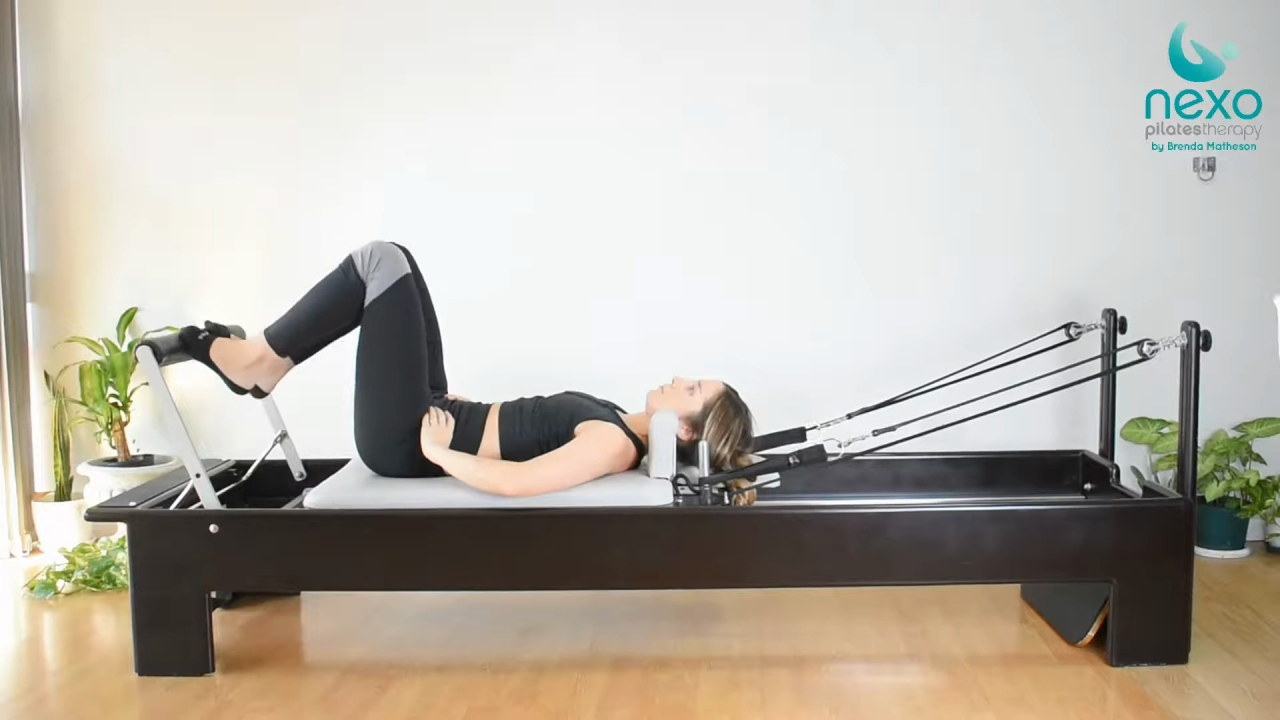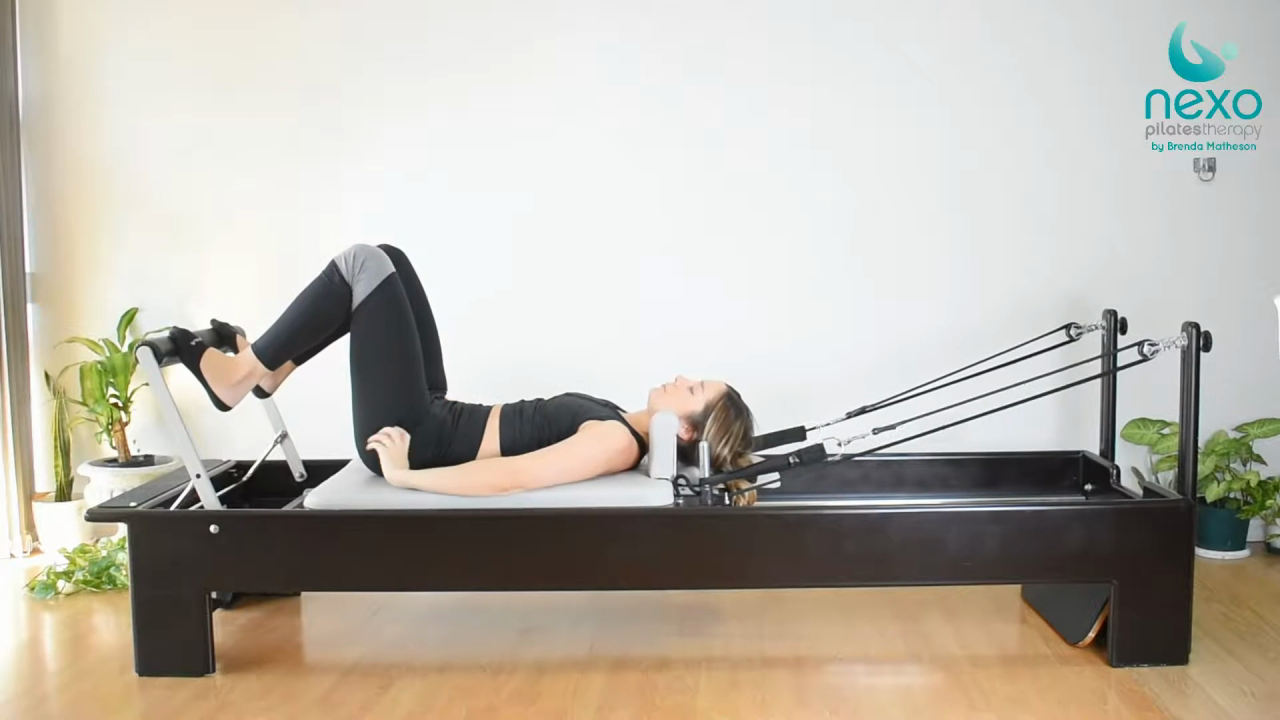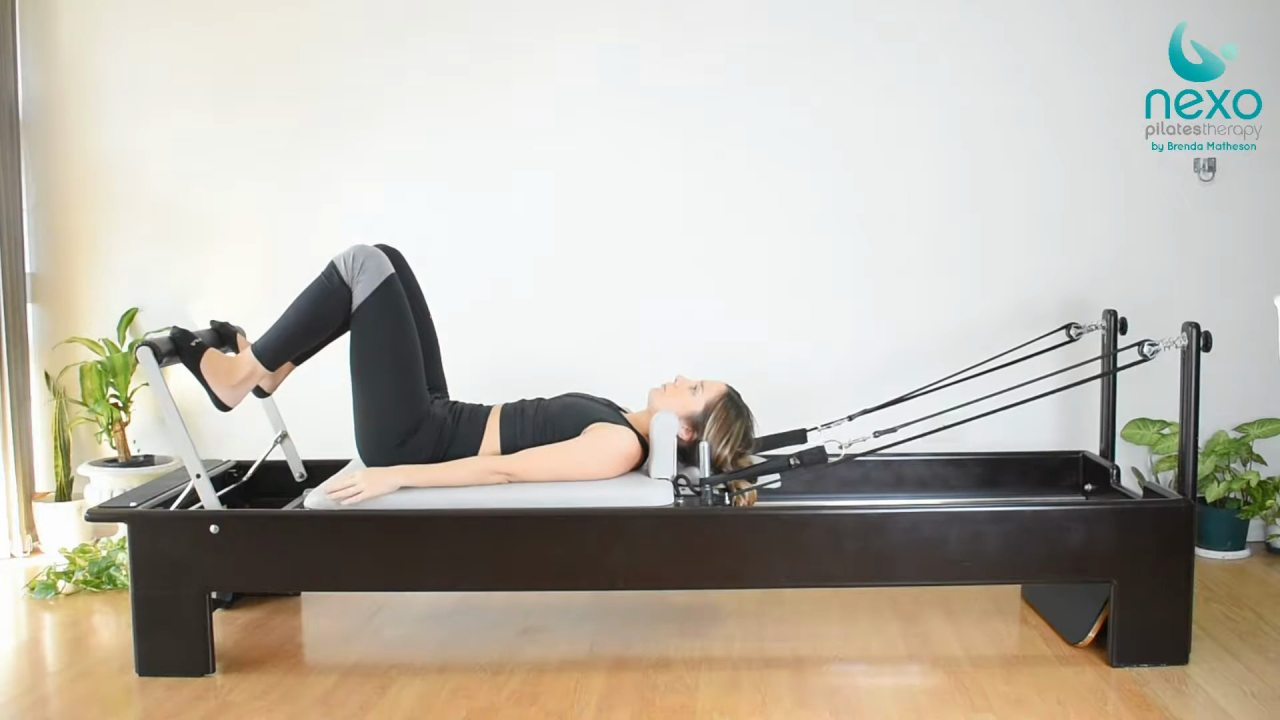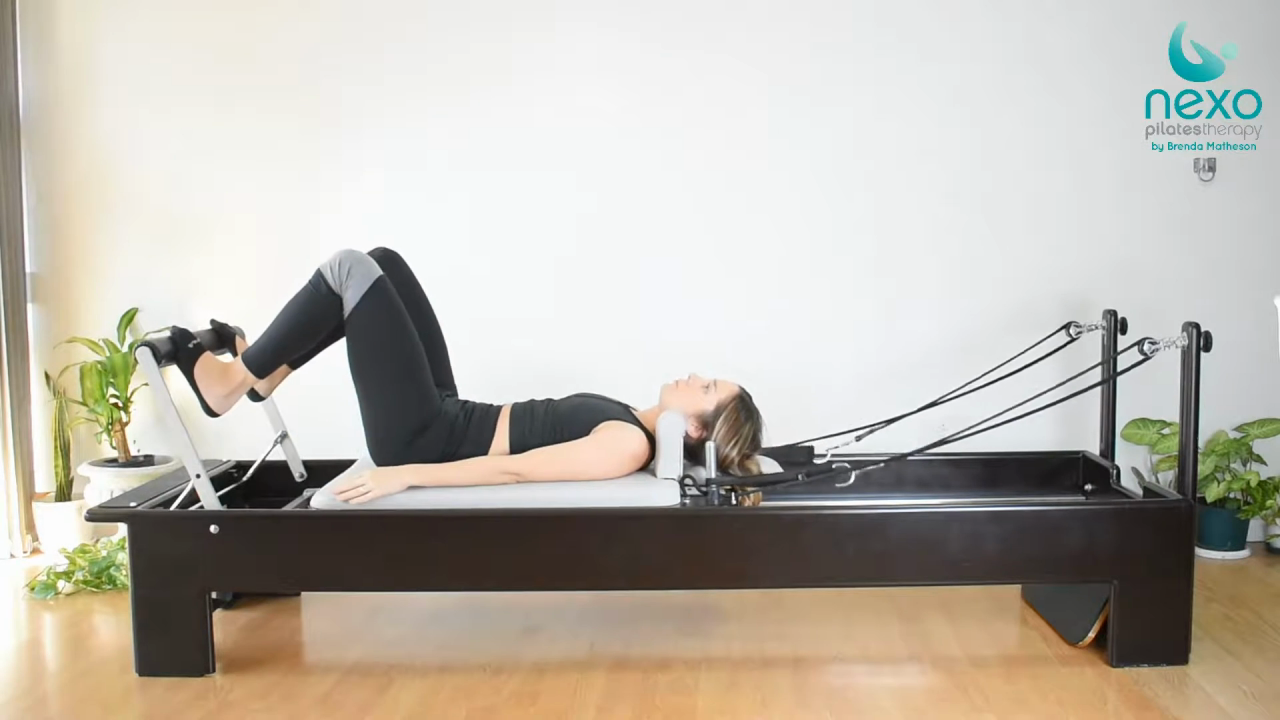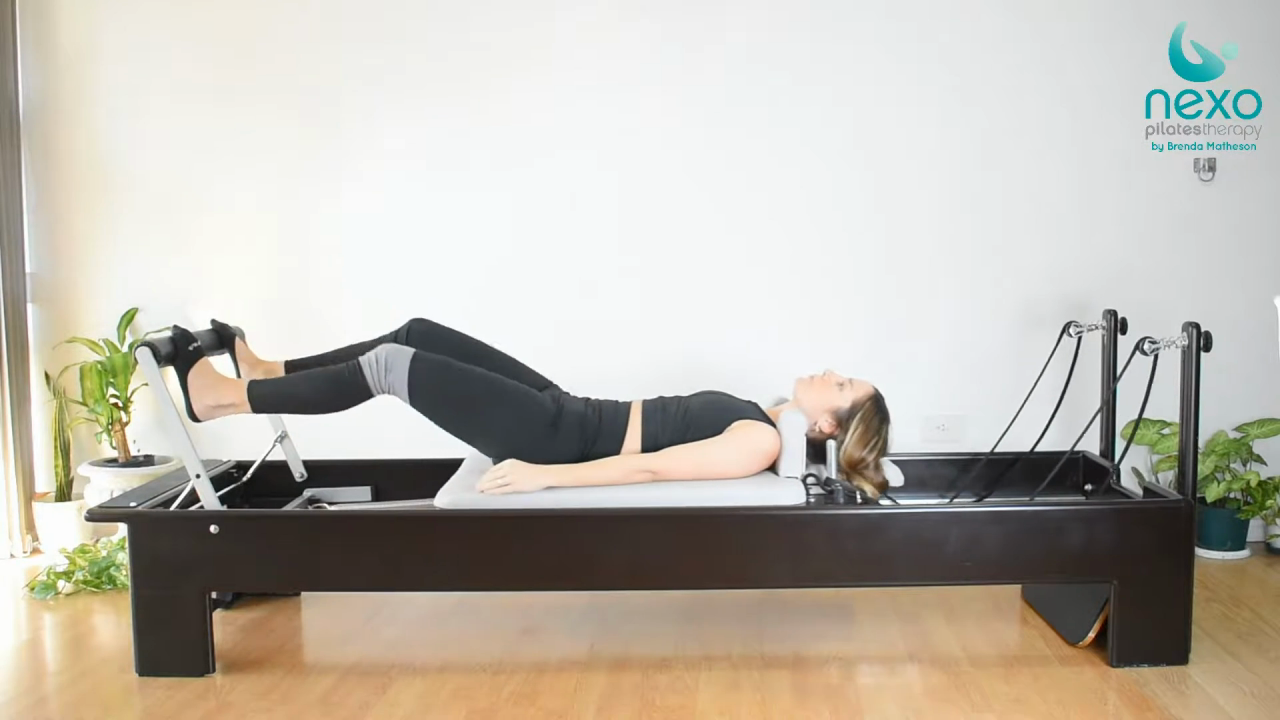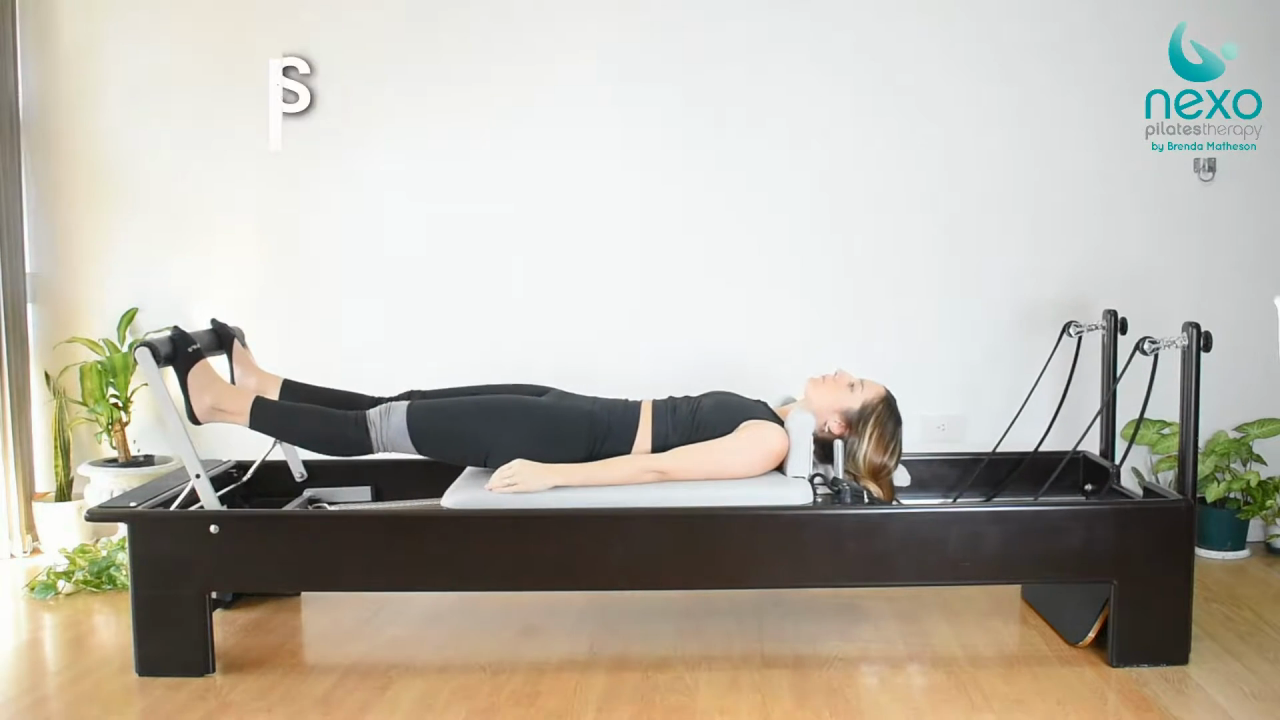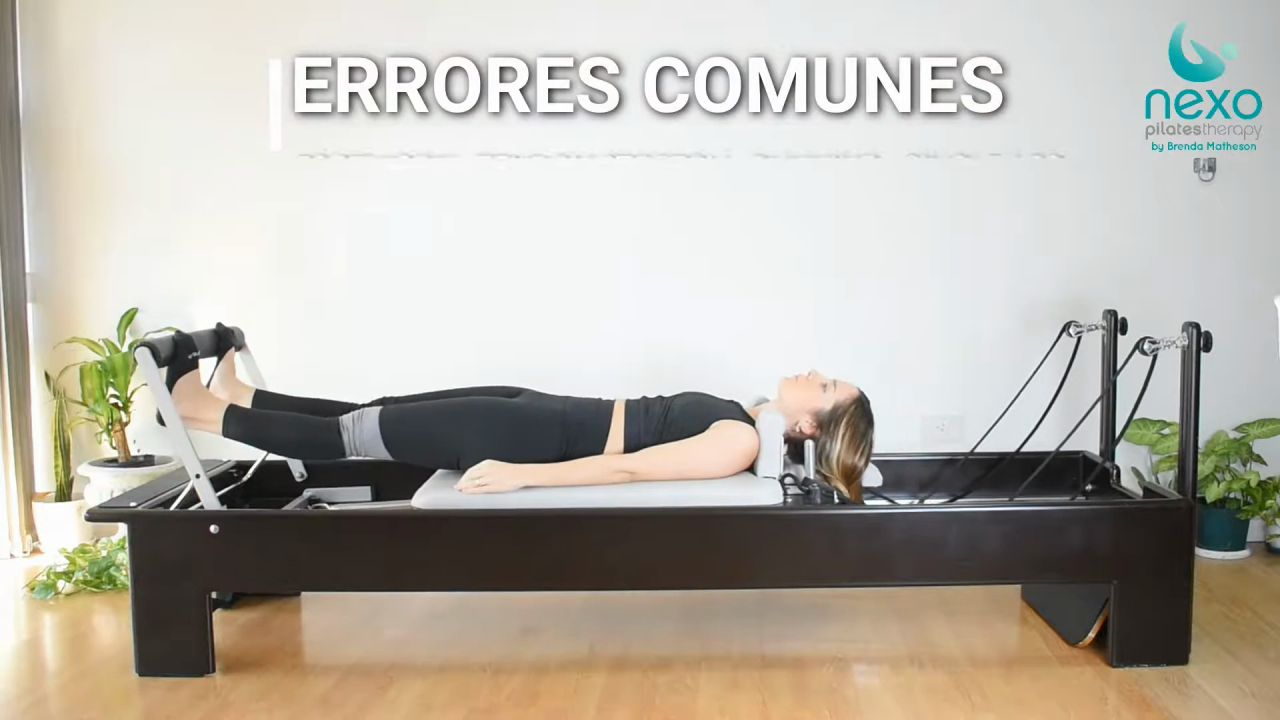
dt=0.7s
person 1, frame 1
left shoulder: (614, 446)
right shoulder: (619, 426)
left elbow: (514, 482)
left wrist: (437, 453)
left hip: (404, 443)
right hip: (435, 419)
left knee: (380, 263)
right knee: (392, 265)
left ankle: (252, 358)
right ankle: (268, 363)
person 1, frame 2
left shoulder: (615, 446)
right shoulder: (620, 424)
left elbow: (509, 477)
left wrist: (404, 475)
left hip: (411, 435)
right hip: (437, 418)
left knee: (363, 265)
right knee: (386, 260)
left ankle: (242, 373)
right ankle: (268, 368)
person 1, frame 3
left shoulder: (620, 448)
right shoulder: (623, 424)
left elbow: (505, 470)
left wrist: (398, 476)
left hip: (410, 440)
right hip: (439, 419)
left knee: (363, 266)
right knee: (382, 262)
left ankle: (242, 372)
right ankle: (268, 367)
person 1, frame 4
left shoulder: (629, 447)
right shoulder: (632, 423)
left elbow: (516, 471)
left wrist: (406, 474)
left hip: (422, 440)
right hip: (448, 419)
left knee: (350, 269)
right knee: (380, 264)
left ankle: (233, 381)
right ankle: (264, 371)
person 1, frame 5
left shoulder: (762, 443)
right shoulder: (755, 419)
left elbow: (653, 468)
left wrist: (546, 475)
left hip: (559, 438)
right hip: (568, 413)
left knee: (389, 367)
right knee: (414, 336)
left ankle: (224, 396)
right ankle: (264, 371)
person 1, frame 6
left shoulder: (770, 445)
right shoulder: (767, 417)
left elbow: (660, 468)
left wrist: (552, 475)
left hip: (568, 438)
right hip: (571, 415)
left knee: (376, 429)
right knee: (390, 411)
left ankle: (224, 402)
right ankle: (257, 385)
person 1, frame 7
left shoulder: (741, 445)
right shoulder: (740, 417)
left elbow: (631, 468)
left wrist: (522, 475)
left hip: (542, 440)
right hip: (545, 413)
left knee: (348, 437)
right knee: (371, 417)
left ankle: (201, 408)
right ankle: (233, 394)
